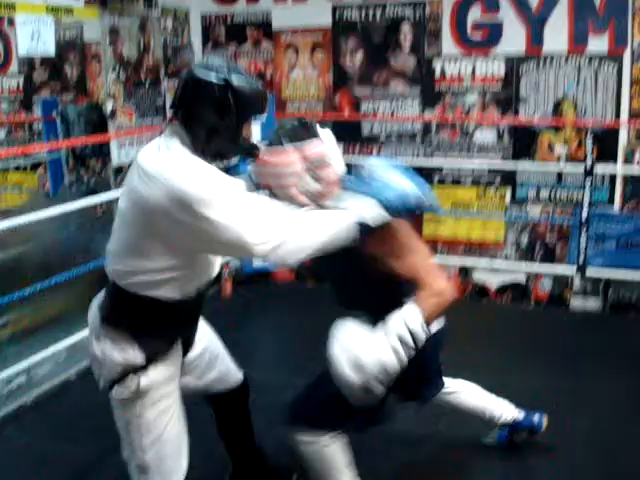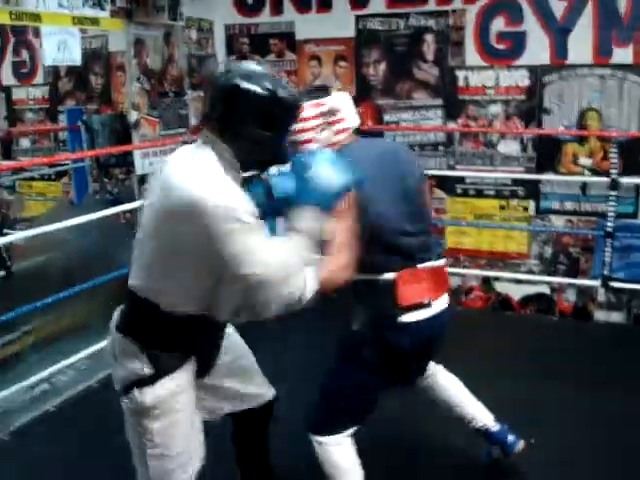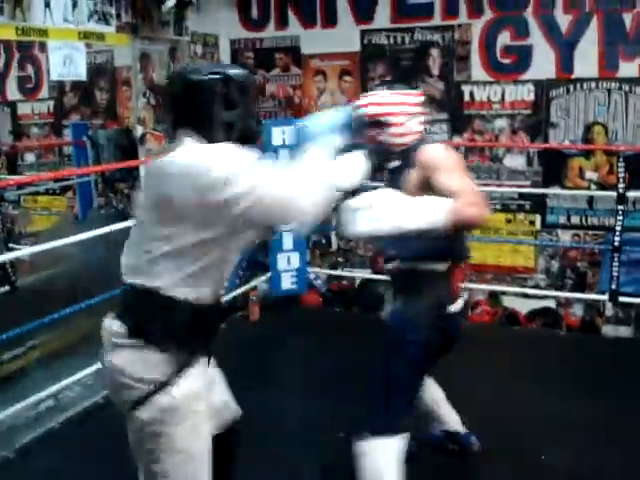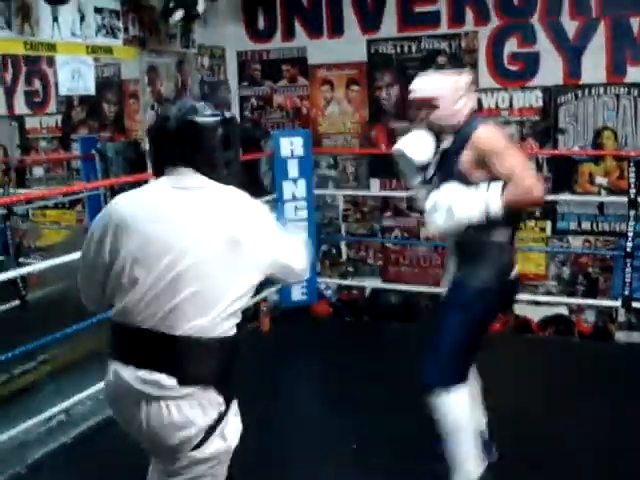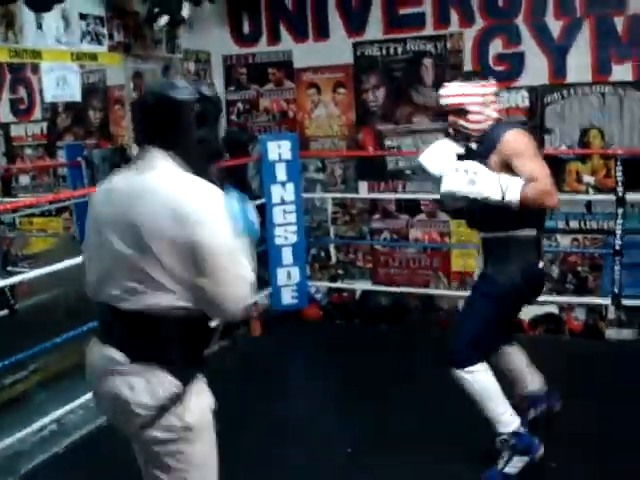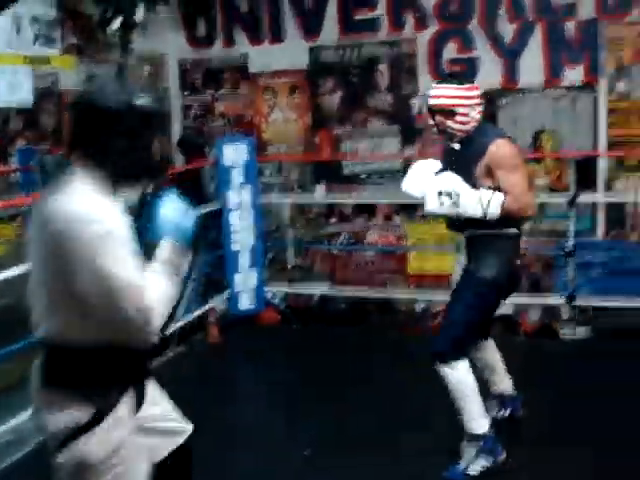
dt=0.2s
person 1, frame 1
left shoulder: (156, 154)
right shoulder: (191, 183)
right elbow: (275, 237)
right wrist: (364, 213)
left hip: (173, 319)
right hip: (136, 341)
left knee: (230, 386)
person 1, frame 2
left shoulder: (188, 162)
right shoulder: (212, 197)
right elbow: (277, 292)
right wrist: (310, 214)
left hip: (203, 333)
right hip: (156, 354)
left knee: (256, 405)
person 1, frame 3
left shoulder: (169, 167)
right shoulder: (210, 167)
right elbow: (298, 198)
right wrist: (357, 159)
left hip: (175, 343)
right hip: (157, 354)
left knee: (220, 424)
person 1, frame 4
left shoulder: (118, 211)
right shoulder: (246, 213)
left elbow: (93, 297)
right elbow: (295, 257)
left hip: (127, 379)
right hip: (191, 395)
person 1, frame 5
left shoulder: (109, 190)
right shoulder: (199, 197)
right elbow: (232, 301)
right wrist: (241, 240)
left hip: (116, 359)
right hip: (157, 373)
person 1, frame 6
left shoulder: (58, 200)
right shoulder: (90, 216)
right elbow: (144, 318)
left wrist: (147, 236)
right wrist: (172, 245)
left hip: (115, 378)
right hip: (89, 398)
left knee: (174, 444)
person 2, frame 1
right shoulder: (359, 185)
left elbow: (441, 288)
left wrist: (388, 345)
left hip: (398, 332)
right hip: (414, 328)
left knee: (309, 422)
right knee: (430, 387)
right ankle: (520, 421)
person 2, frame 2
right shoulder: (395, 154)
left hip: (391, 314)
right hip: (431, 301)
left knee: (326, 427)
right knee: (416, 368)
right ankle: (496, 431)
person 2, frame 3
left shoulder: (432, 156)
right shoulder: (396, 166)
left elbow: (475, 209)
right elbow: (373, 224)
left wrist: (405, 213)
right wrist: (358, 193)
left hip: (424, 305)
right hip: (424, 299)
left knee: (381, 428)
right knee: (407, 376)
right ankle: (458, 432)
person 2, frame 4
left shoulder: (485, 136)
right shoulder: (448, 145)
left elbow: (533, 191)
right elbow: (436, 205)
left wrist: (471, 204)
right wrist: (418, 172)
left hip: (484, 269)
right hip: (472, 264)
left knee: (440, 378)
right knee: (459, 355)
right ankle: (474, 434)
person 2, frame 5
left shoulder: (511, 140)
right shoulder: (472, 146)
left elbow: (547, 195)
right elbow: (467, 206)
left wrist: (486, 183)
right wrist: (446, 179)
left hip: (513, 262)
right hip: (500, 258)
left knee: (464, 354)
right knee: (491, 337)
left ankle: (519, 440)
right ankle: (537, 394)
person 2, frame 6
left shoulder: (495, 147)
right shoulder: (453, 148)
left elbow: (524, 206)
right elbow: (447, 200)
left wrist: (466, 200)
right wrist: (430, 189)
left hip: (492, 259)
right hip: (479, 255)
left knee: (448, 349)
right knee: (473, 331)
left ankle: (483, 443)
right ankle: (505, 397)
